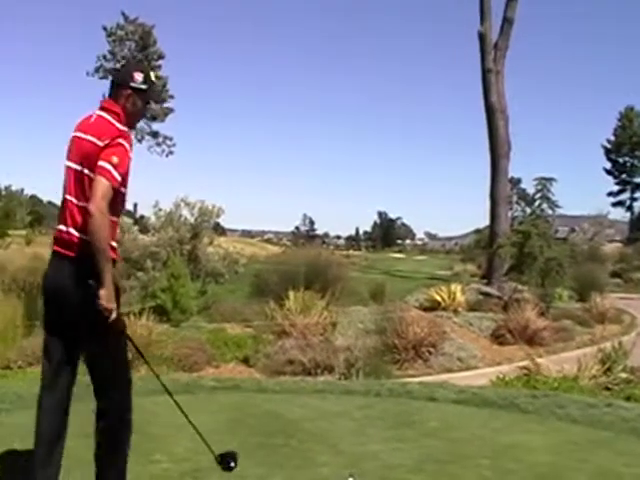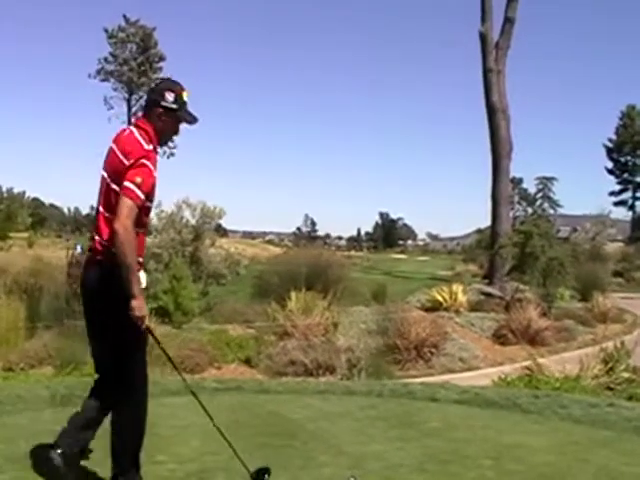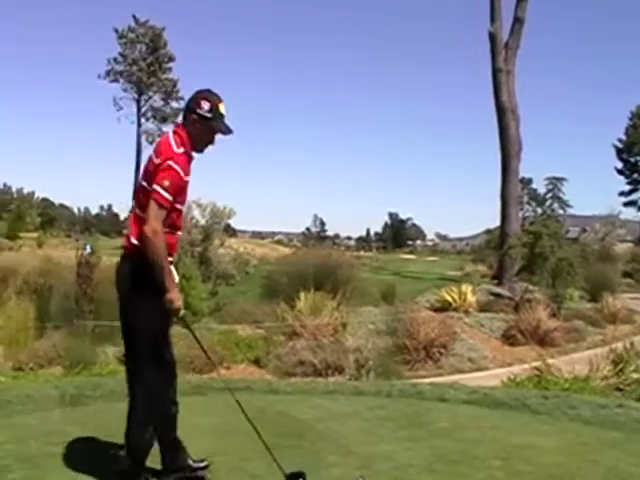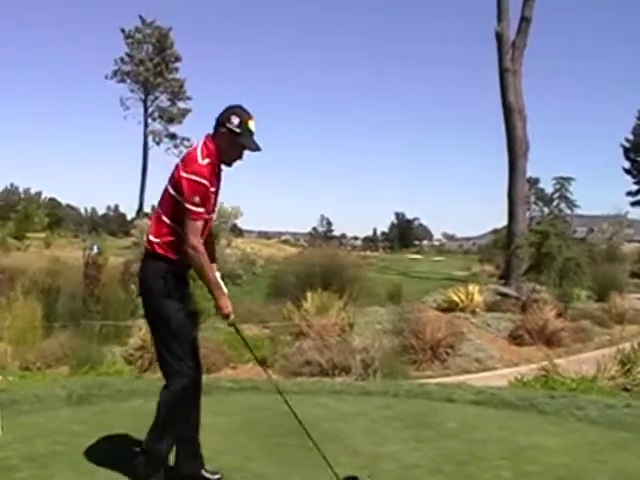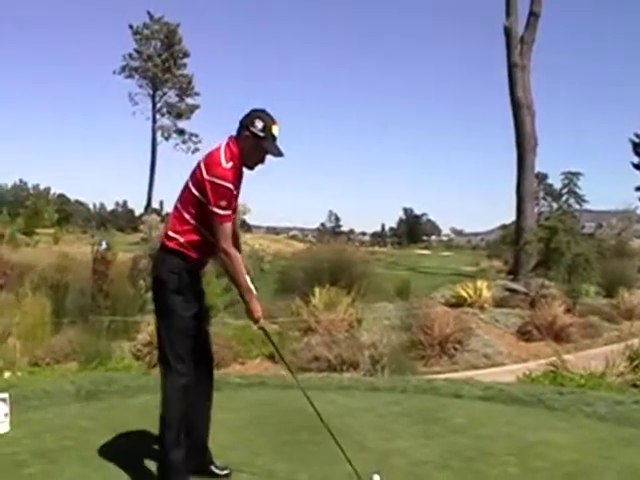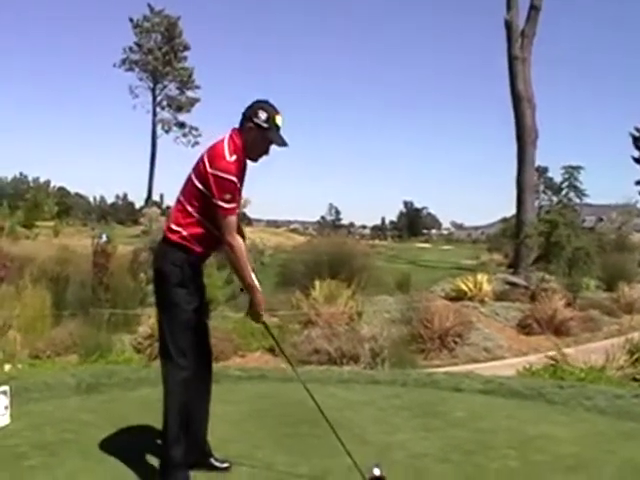
dt=0.3s
person 1, frame 1
left shoulder: (83, 126)
right shoulder: (118, 138)
right elbow: (98, 210)
right wrist: (106, 284)
left hip: (57, 269)
right hip: (85, 275)
left knee: (56, 383)
right knee: (113, 389)
person 1, frame 2
left shoulder: (123, 141)
right shoulder: (142, 158)
right elbow: (122, 228)
right wrist: (134, 295)
left hip: (97, 272)
right hip: (112, 277)
left knee: (110, 376)
right knee: (129, 382)
person 1, frame 3
left shoulder: (170, 147)
right shoulder: (175, 161)
right elbow: (152, 230)
left wrist: (168, 276)
right wrist: (170, 288)
left hip: (143, 271)
right hip: (143, 275)
left knee: (160, 369)
right knee: (150, 373)
person 1, frame 4
left shoulder: (212, 165)
right shoulder: (197, 169)
right elbow: (192, 244)
left wrist: (217, 278)
right wrist: (218, 294)
left hip: (175, 275)
right hip: (161, 275)
left knee: (191, 371)
right knee: (179, 371)
person 1, frame 5
left shoulder: (233, 166)
right shoulder: (220, 170)
left elbow: (229, 234)
right elbow: (223, 248)
left wrist: (247, 280)
right wrist: (249, 298)
left hip: (189, 271)
right hip: (175, 271)
left knee: (201, 367)
right knee: (180, 371)
person 1, frame 6
left shoulder: (235, 158)
right shoulder: (224, 163)
left elbow: (233, 229)
right elbow: (229, 241)
left wrist: (249, 280)
right wrist: (254, 294)
left hip: (190, 264)
right hip: (176, 264)
left knee: (201, 361)
right knee: (181, 365)
left ankle: (195, 448)
